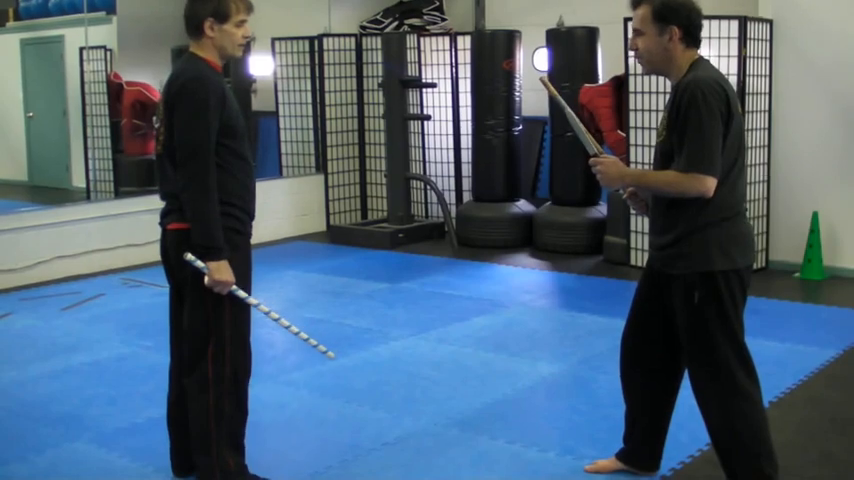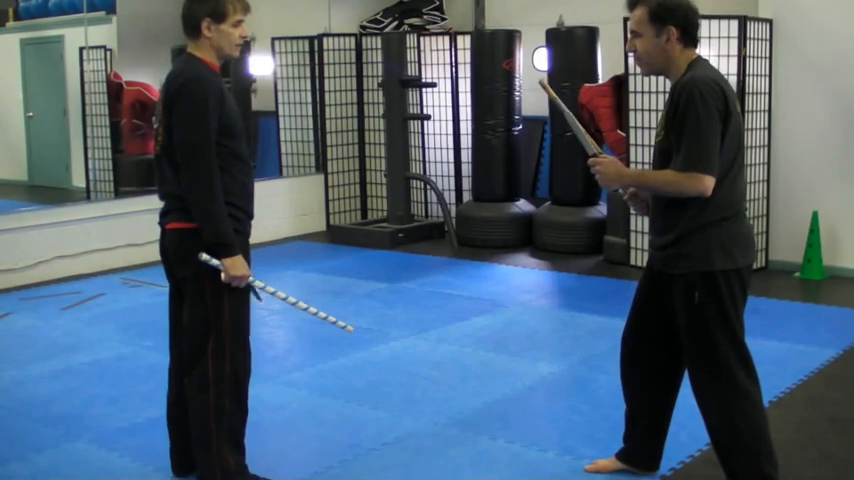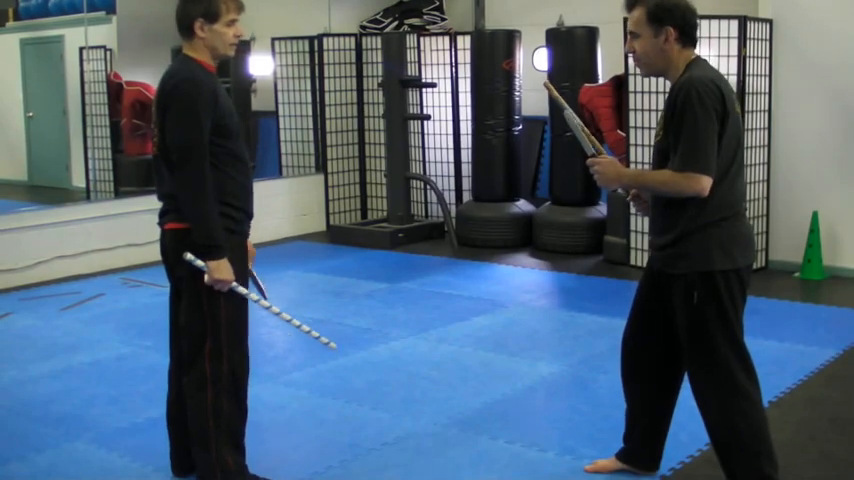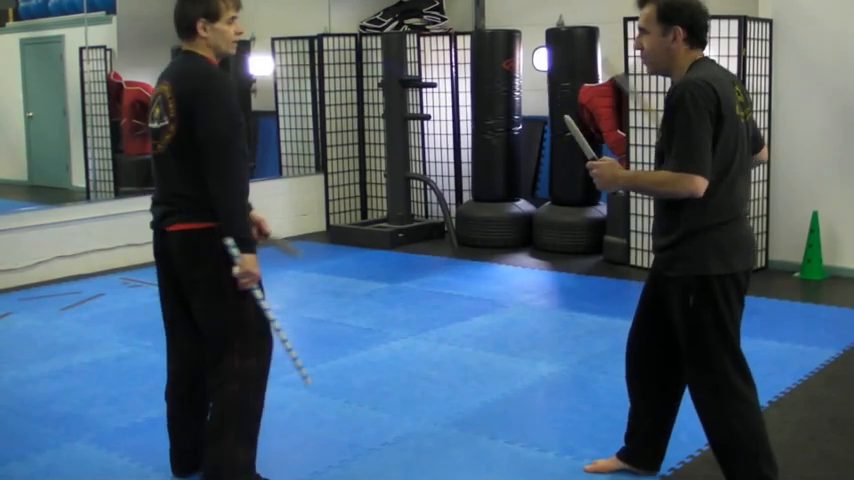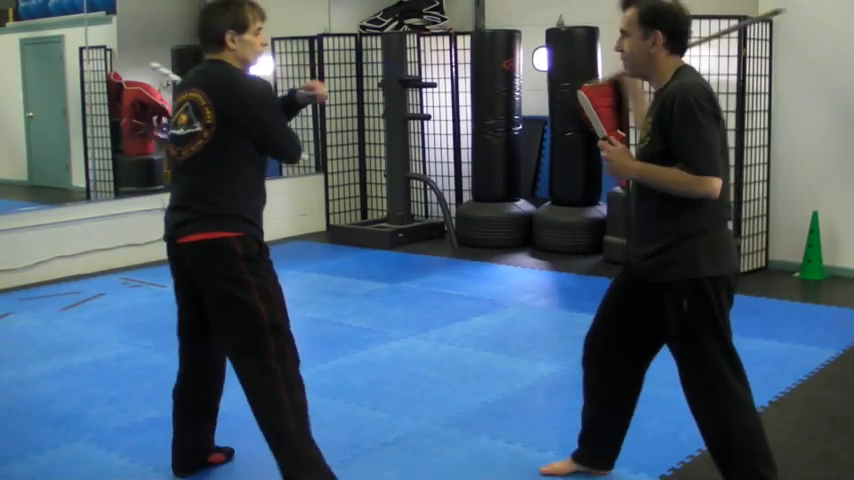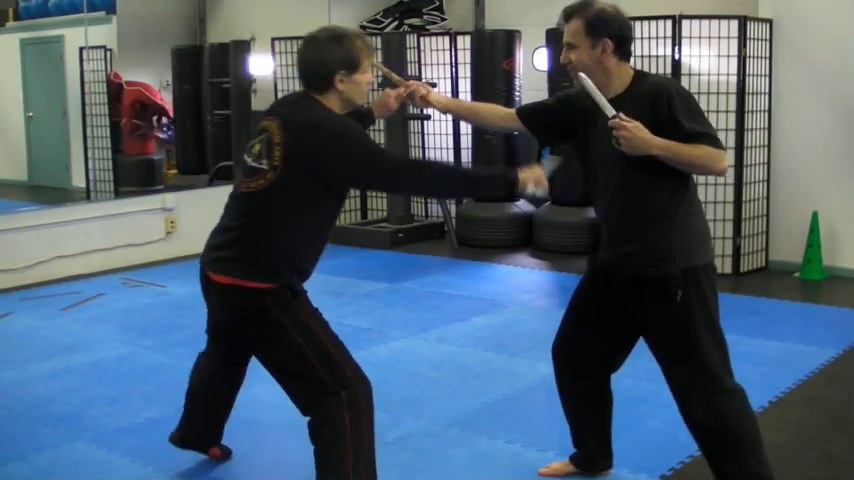
dt=0.4s
person 1, frame 1
left shoulder: (700, 89)
right shoulder: (691, 85)
left elbow: (702, 181)
left wrist: (628, 177)
right wrist: (651, 195)
left hip: (709, 258)
right hip: (678, 252)
left knee: (721, 374)
right knee: (643, 351)
person 1, frame 2
left shoulder: (698, 88)
right shoulder: (690, 85)
left elbow: (700, 180)
left wrist: (626, 176)
right wrist: (651, 195)
left hip: (709, 257)
right hip: (677, 251)
left knee: (721, 374)
right knee: (644, 351)
person 1, frame 3
left shoulder: (695, 88)
right shoulder: (693, 83)
left elbow: (697, 181)
left wrist: (623, 177)
right wrist: (652, 195)
left hip: (707, 257)
right hip: (679, 252)
left knee: (721, 374)
right knee: (644, 352)
person 1, frame 4
left shoulder: (691, 89)
right shoulder: (721, 81)
left elbow: (690, 182)
right elbow: (758, 151)
left wrist: (622, 179)
left hip: (706, 259)
right hip: (686, 254)
left knee: (717, 377)
right knee: (647, 352)
person 1, frame 5
left shoulder: (687, 97)
right shoulder: (668, 94)
left elbow: (708, 183)
left wrist: (630, 168)
right wrist: (639, 88)
left hip: (696, 267)
right hip: (651, 261)
left knee: (714, 383)
right knee: (605, 351)
person 1, frame 6
left shoulder: (661, 94)
right shoulder: (579, 104)
left elbow: (718, 161)
right elbow: (509, 118)
left wrist: (651, 144)
right wrist: (443, 102)
left hip: (675, 265)
right hip: (616, 262)
left knee: (705, 384)
right knee: (575, 356)
person 2, frame 1
left shoulder: (191, 77)
right shoulder: (200, 82)
right elbow: (197, 176)
right wrist: (215, 254)
left hip: (192, 239)
right hip: (207, 243)
left knee: (192, 352)
right knee: (221, 358)
person 2, frame 2
left shoulder: (191, 78)
right shoulder: (197, 83)
right elbow: (200, 176)
left wrist: (231, 238)
right wrist: (228, 250)
left hip: (191, 237)
right hip: (204, 241)
left knee: (192, 351)
right knee: (221, 357)
person 2, frame 3
left shoulder: (192, 79)
right shoulder: (190, 84)
right elbow: (191, 176)
left wrist: (236, 236)
right wrist: (215, 252)
left hip: (197, 238)
right hip: (204, 243)
left knee: (192, 351)
right knee: (219, 357)
person 2, frame 4
left shoulder: (174, 78)
right shoulder: (210, 81)
right elbow: (222, 167)
left wrist: (241, 213)
right wrist: (243, 244)
left hip: (172, 231)
right hip: (205, 235)
left knee: (189, 348)
right knee: (243, 348)
person 2, frame 5
left shoulder: (190, 86)
right shoulder: (238, 87)
right elbow: (285, 147)
left wrist: (298, 96)
right wrist: (291, 125)
left hip: (183, 239)
right hip: (224, 242)
left knee: (201, 349)
right knee: (269, 359)
person 2, frame 6
left shoulder: (290, 112)
right shoulder: (326, 133)
right elbow: (412, 176)
left wrist: (372, 107)
right wrist: (512, 180)
left hip: (220, 268)
right hip: (258, 286)
left knee: (227, 352)
right knee: (341, 393)
left ankle: (197, 433)
